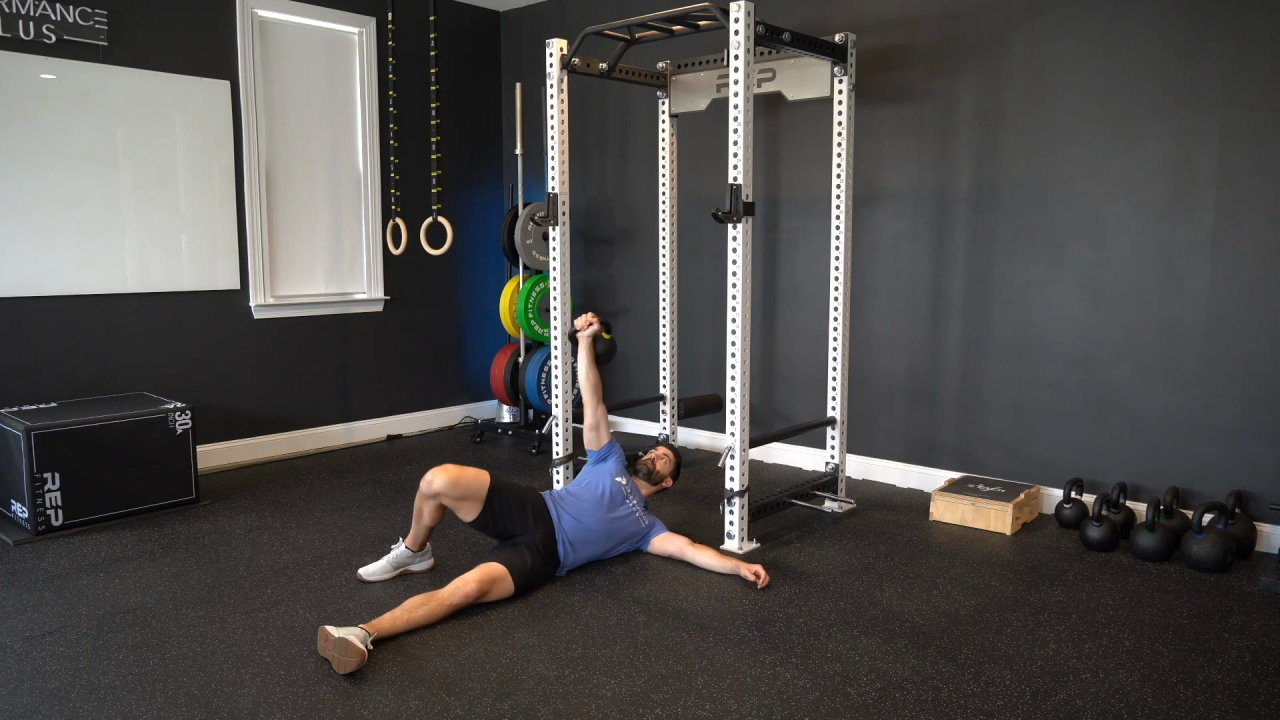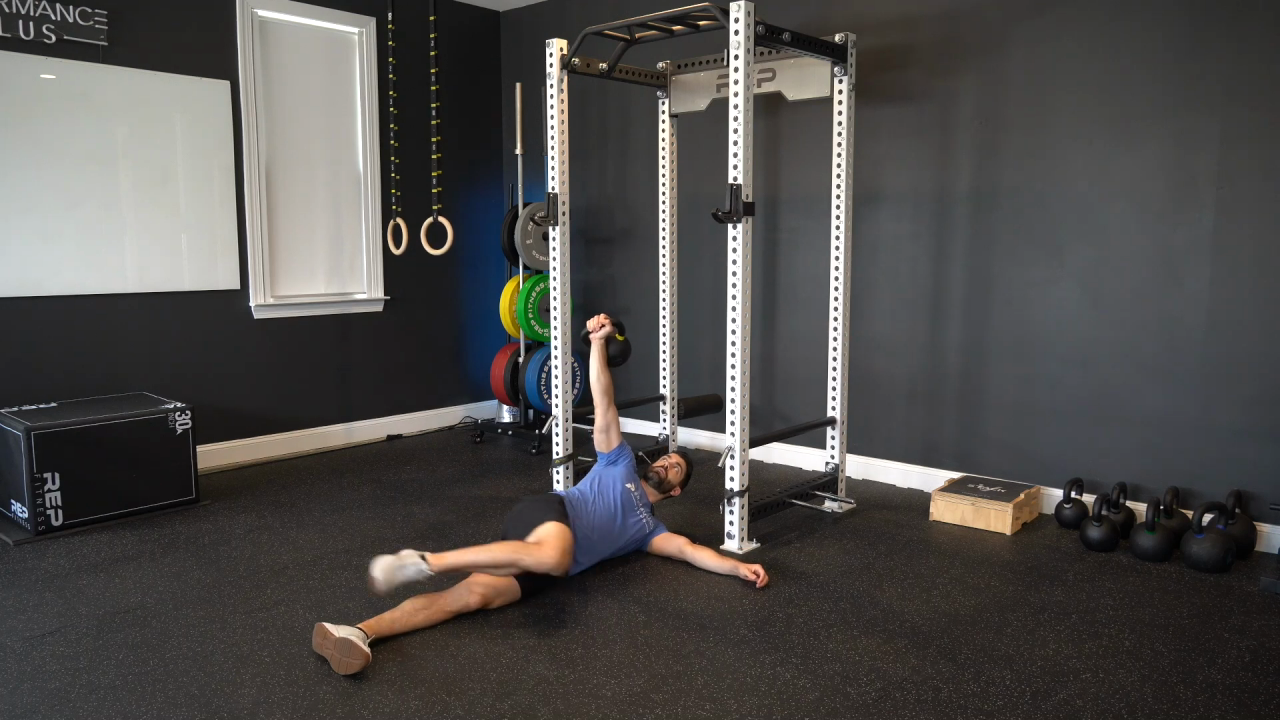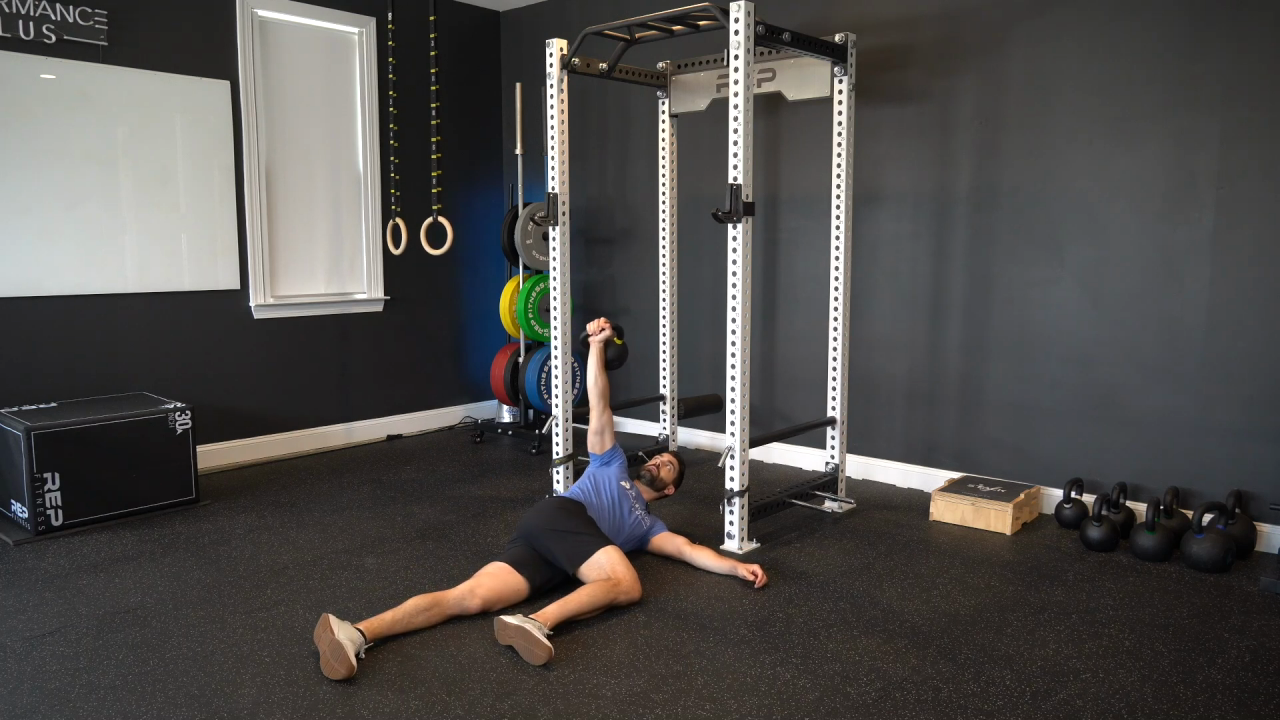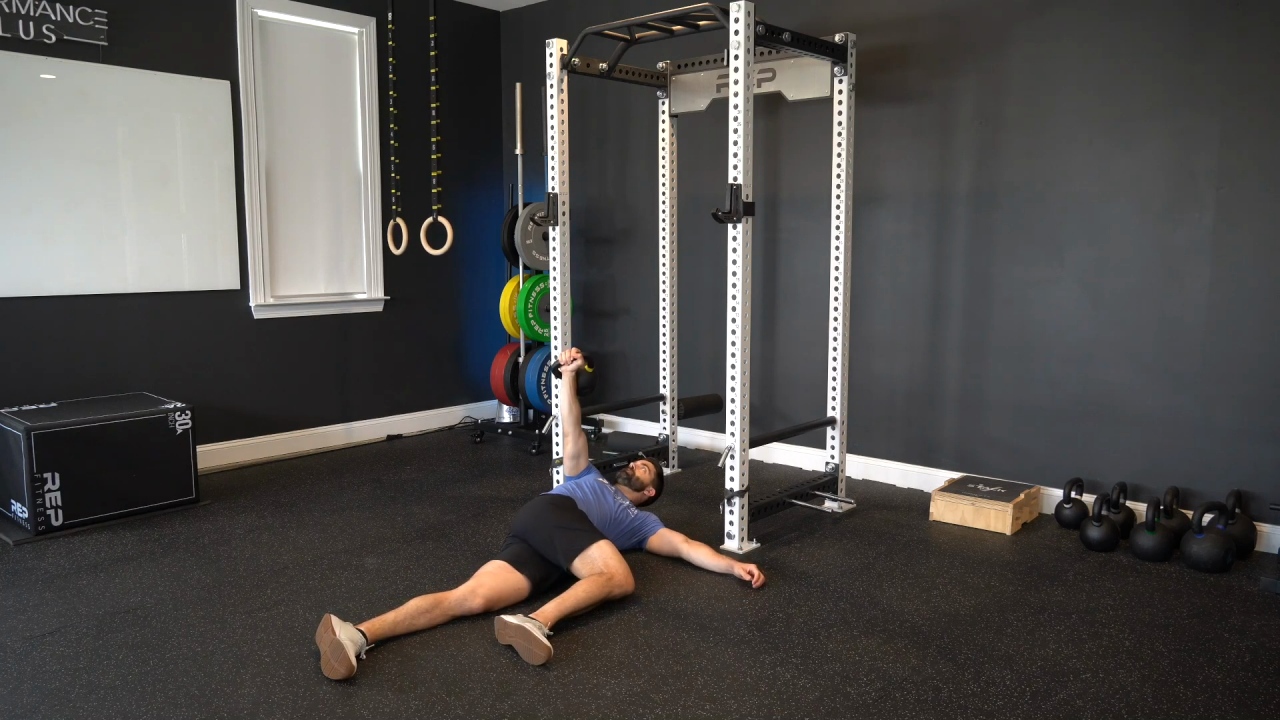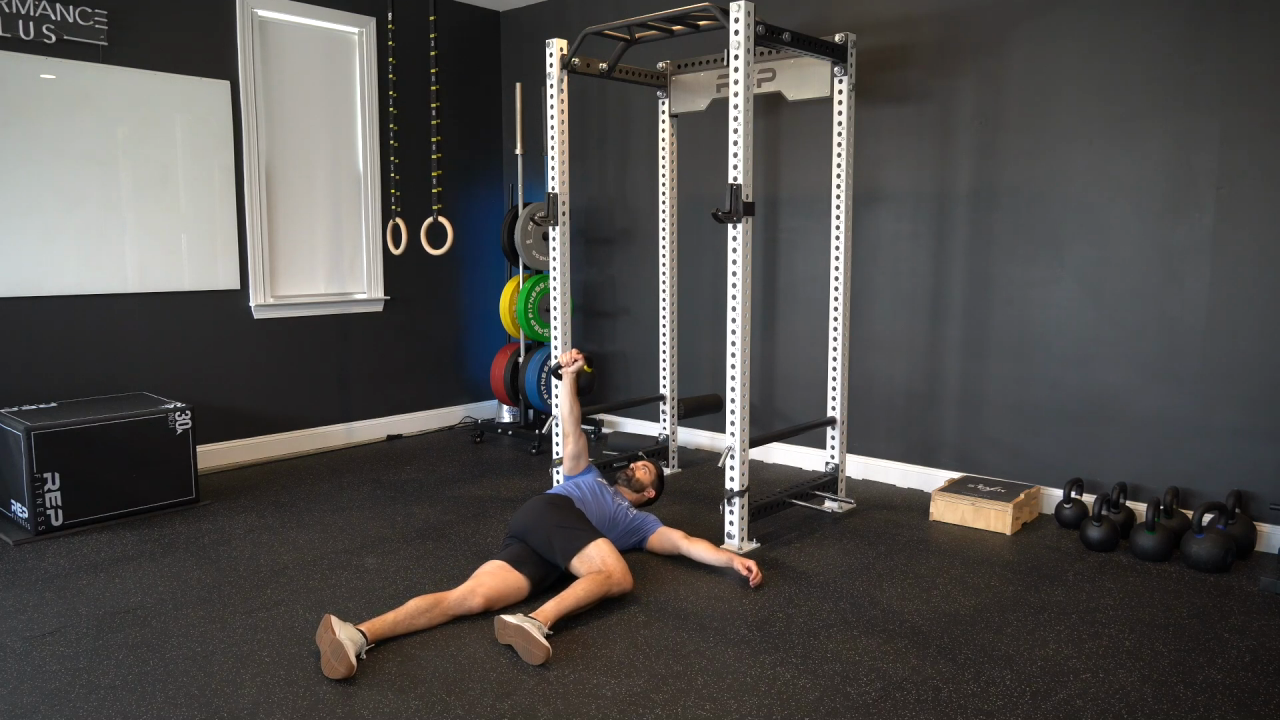
dt=1s
person 1, frame 1
left shoulder: (646, 525)
right shoulder: (611, 460)
left elbow: (689, 550)
right elbow: (592, 404)
left wrist: (742, 566)
right wrist: (586, 340)
left hip: (542, 554)
right hip: (530, 511)
left knee: (466, 590)
right knee: (440, 480)
left ankle: (364, 632)
right ankle: (414, 552)
person 1, frame 2
left shoulder: (649, 527)
right shoulder: (621, 462)
left elbow: (689, 550)
right elbow: (604, 404)
left wrist: (740, 566)
right wrist: (598, 342)
left hip: (544, 559)
right hip: (548, 513)
left knee: (472, 595)
right knee: (550, 557)
left ankle: (362, 633)
right ankle: (422, 562)
person 1, frame 3
left shoulder: (648, 525)
right shoulder: (612, 464)
left elbow: (687, 550)
right elbow: (599, 409)
left wrist: (738, 567)
right wrist: (596, 345)
left hip: (555, 562)
right hip: (557, 517)
left knee: (471, 599)
left ankle: (367, 633)
person 1, frame 4
left shoulder: (641, 522)
right shoulder: (588, 476)
left elbow: (684, 546)
right elbow: (572, 434)
left wrist: (734, 565)
right wrist: (569, 375)
left hip: (554, 557)
right hip: (549, 513)
person 1, frame 5
left shoulder: (641, 523)
right shoulder: (588, 477)
left elbow: (684, 543)
right elbow: (573, 436)
left wrist: (733, 558)
right wrist: (569, 376)
left hip: (552, 557)
right hip: (548, 512)
